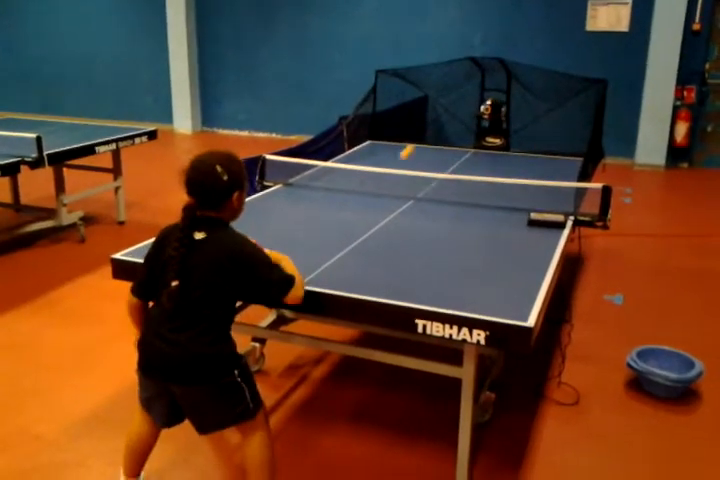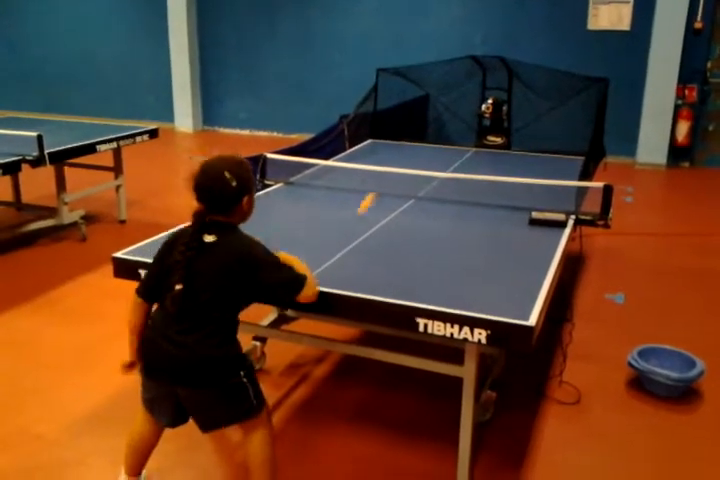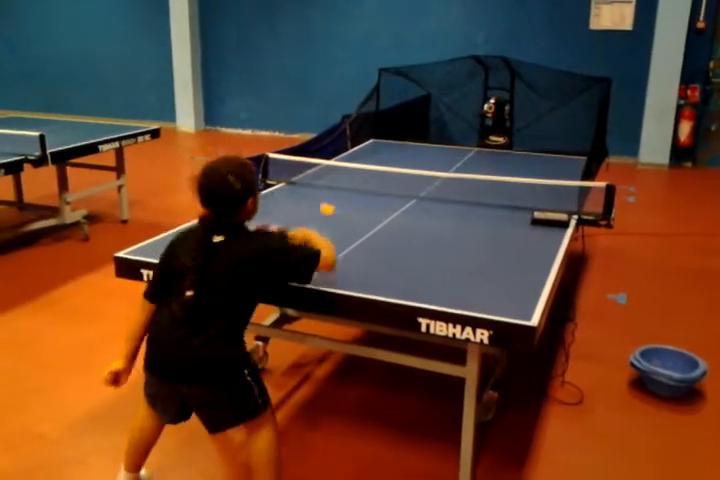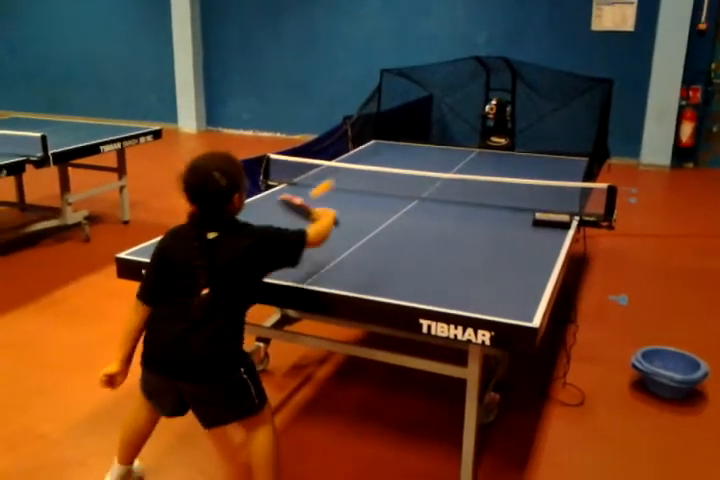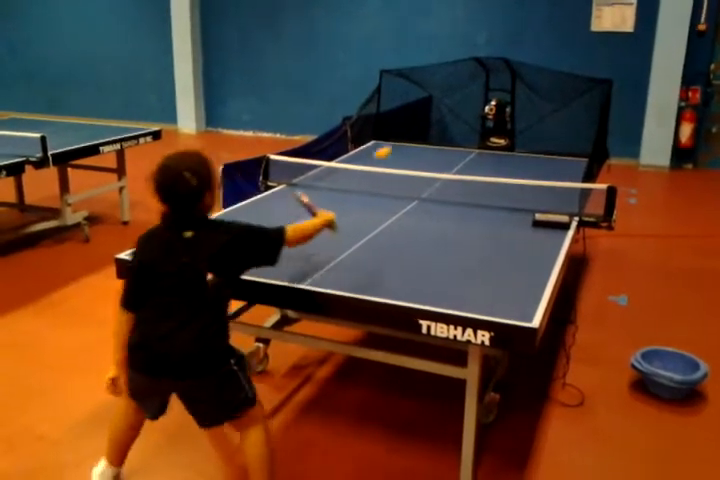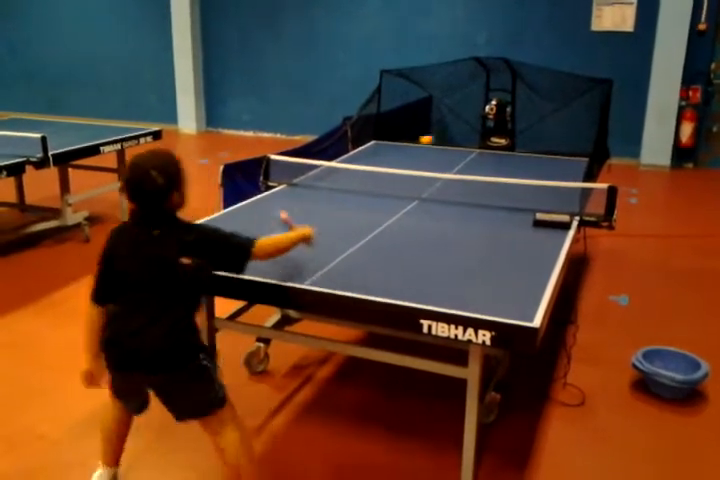
dt=0.1s
person 1, frame 1
left shoulder: (168, 237)
right shoulder: (239, 249)
left elbow: (136, 300)
right elbow: (293, 295)
left wrist: (147, 335)
right wrist: (281, 261)
left hip: (154, 356)
right hip: (205, 362)
left knee: (150, 416)
right knee: (254, 427)
person 1, frame 2
left shoulder: (177, 242)
right shoulder: (247, 252)
left elbow: (141, 302)
right elbow: (307, 293)
left wrist: (136, 350)
right wrist: (292, 261)
left hip: (158, 356)
right hip: (211, 364)
left knee: (153, 416)
right knee: (256, 425)
person 1, frame 3
left shoulder: (183, 242)
right shoulder: (260, 249)
left elbow: (149, 304)
right elbow: (327, 260)
left wrist: (125, 359)
right wrist: (303, 238)
left hip: (163, 356)
right hip: (217, 364)
left knee: (154, 412)
right knee: (261, 424)
person 1, frame 4
left shoulder: (172, 241)
right shoulder: (254, 241)
left elbow: (143, 305)
right elbow: (316, 236)
left wrist: (121, 361)
right wrist: (326, 217)
left hip: (160, 353)
right hip: (214, 360)
left knee: (148, 404)
right knee: (258, 423)
person 1, frame 5
left shoulder: (149, 244)
right shoulder: (227, 238)
left elbow: (128, 310)
right elbow: (289, 236)
left wrist: (120, 365)
right wrist: (323, 220)
left hip: (148, 355)
right hip: (203, 358)
left knee: (134, 404)
right knee: (251, 423)
person 1, frame 6
left shoulder: (119, 239)
right shoulder: (195, 239)
left elbow: (99, 304)
right elbow: (260, 250)
left wrist: (93, 359)
right wrist: (300, 233)
left hip: (121, 350)
right hip: (174, 352)
left knee: (121, 401)
right knee: (224, 422)
